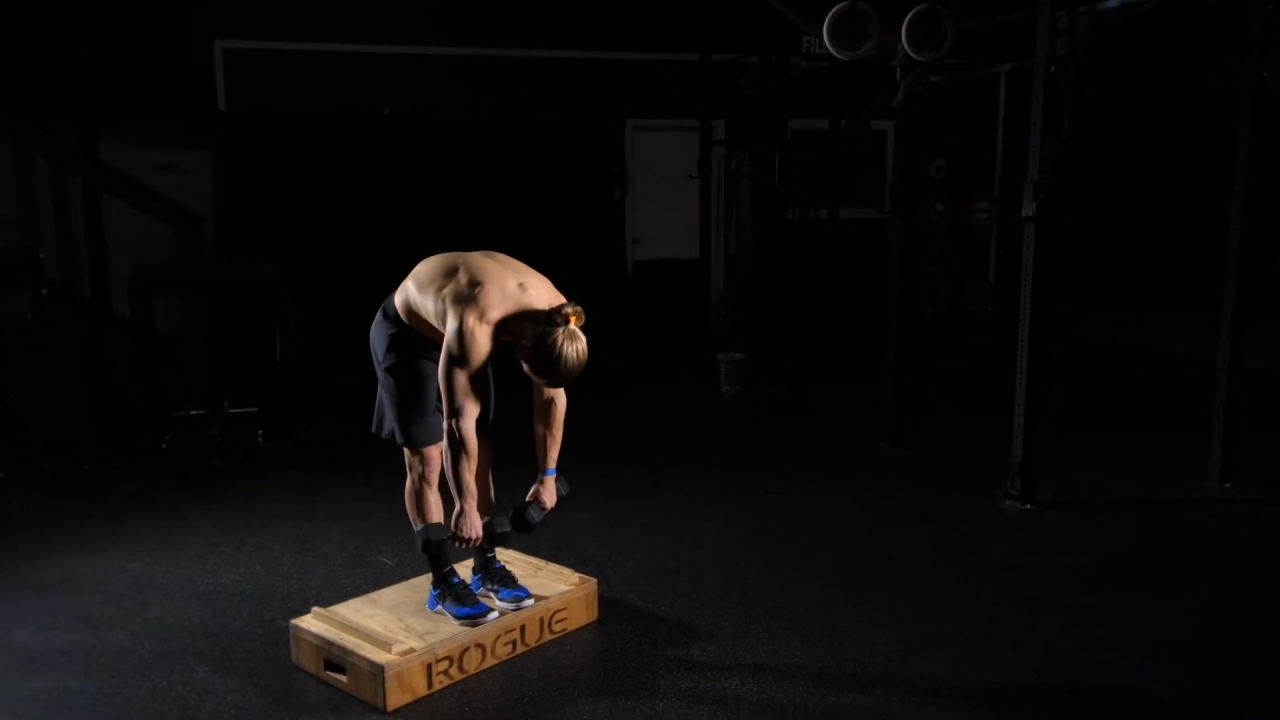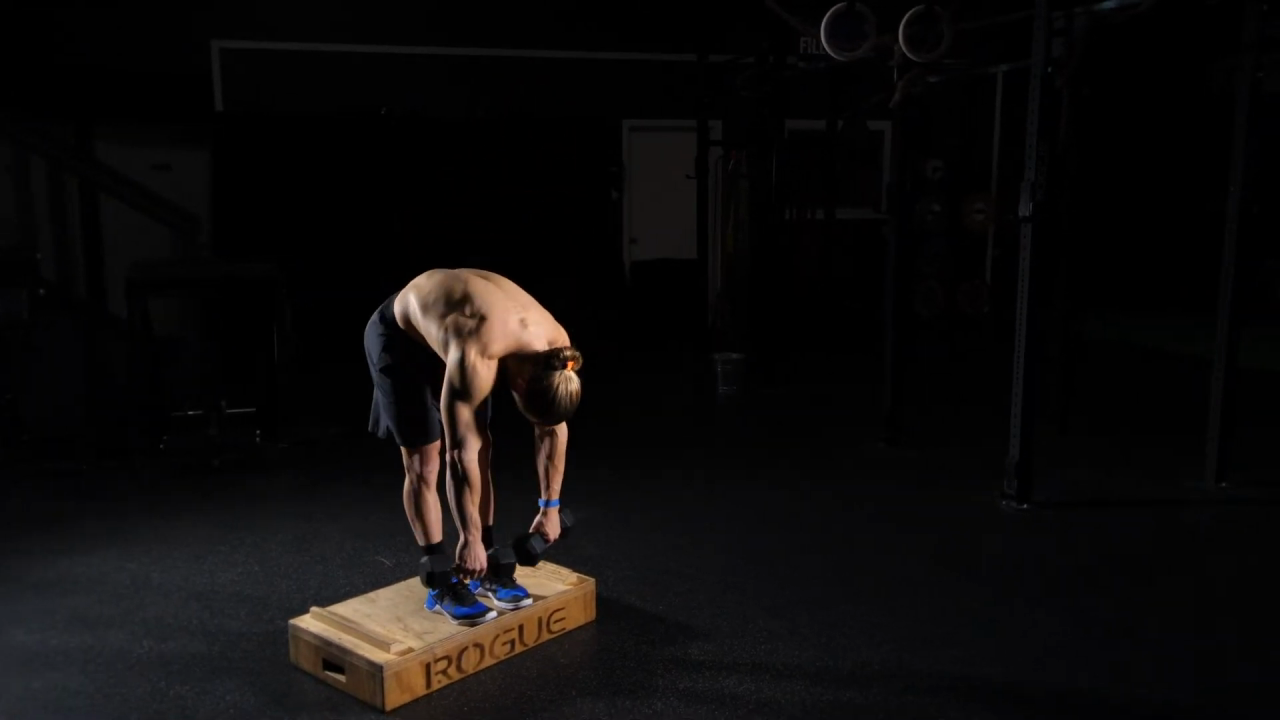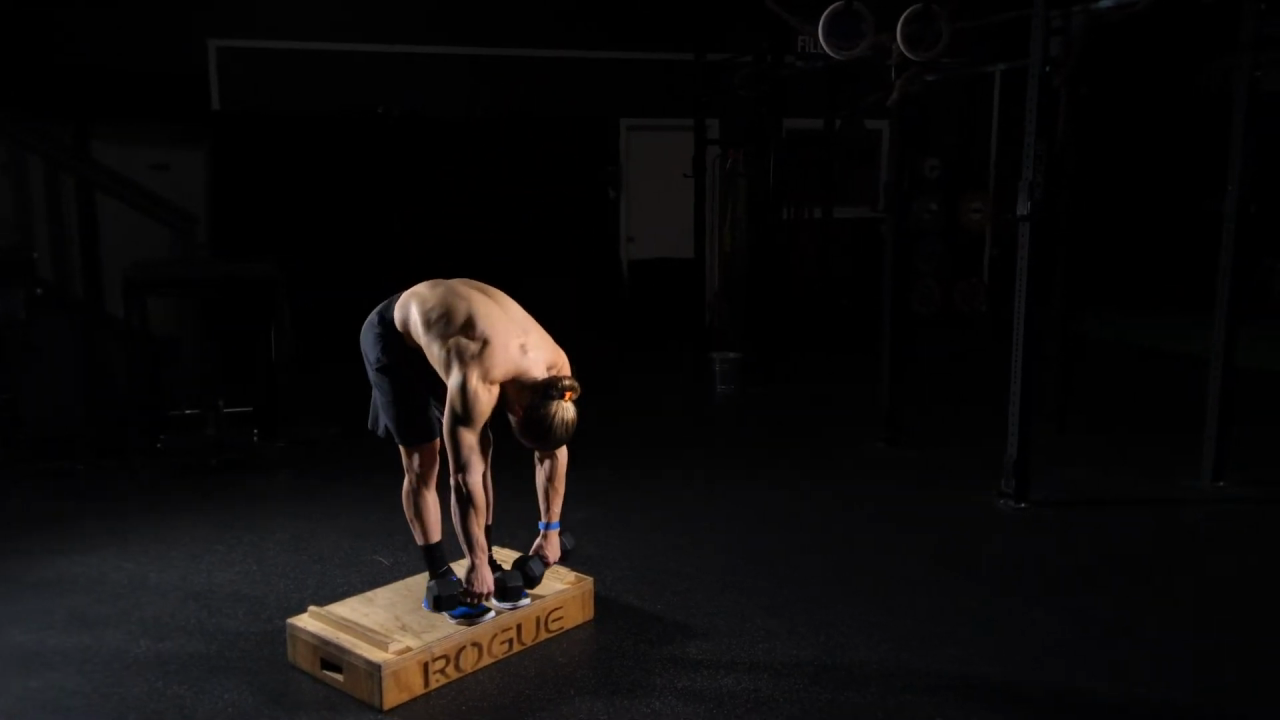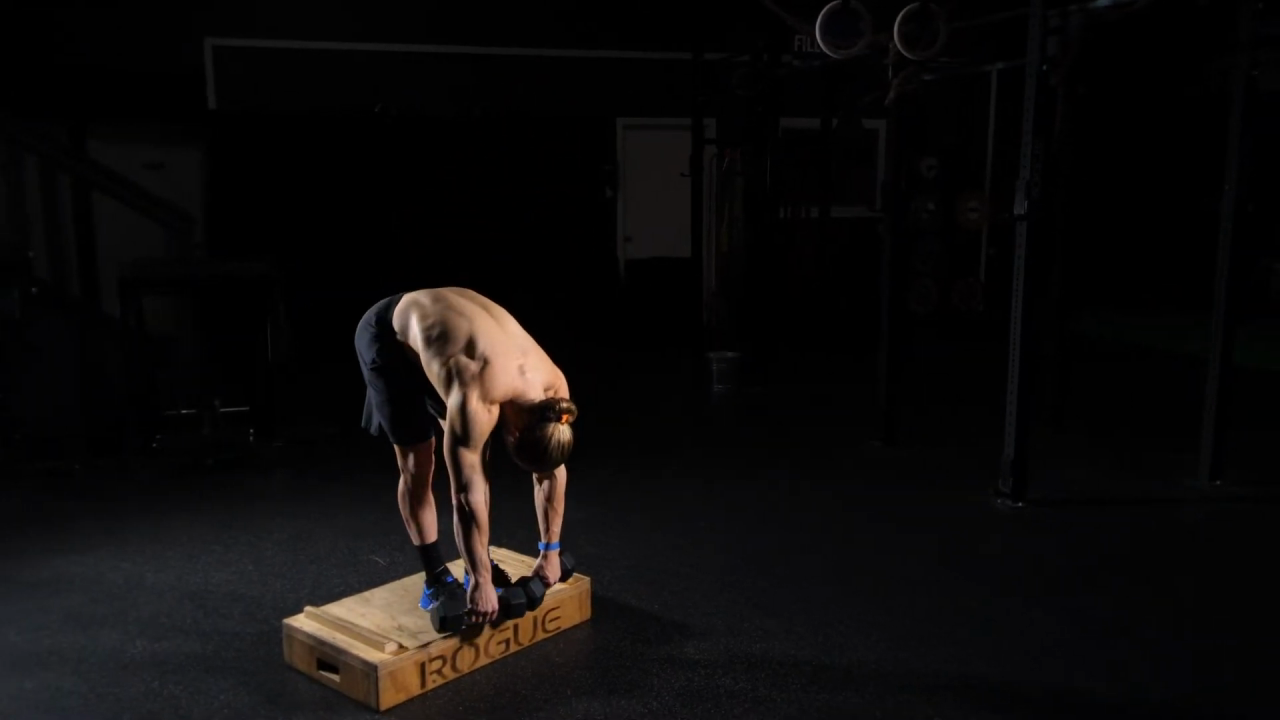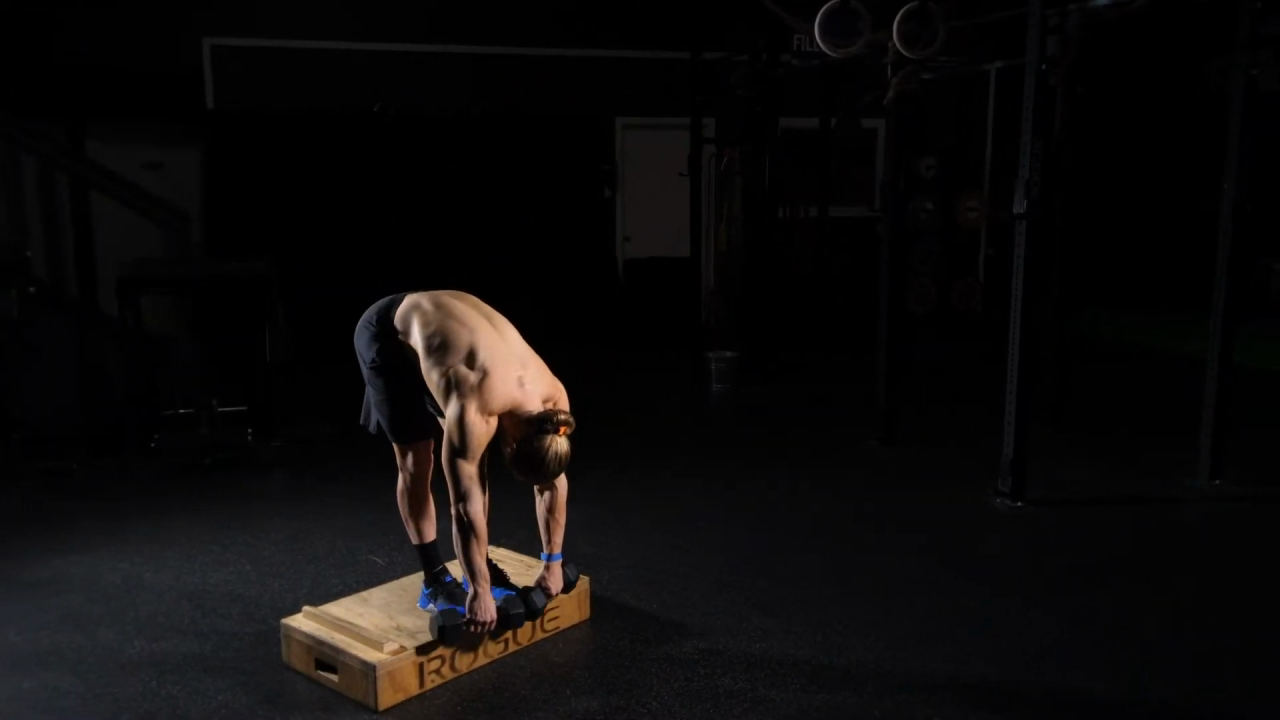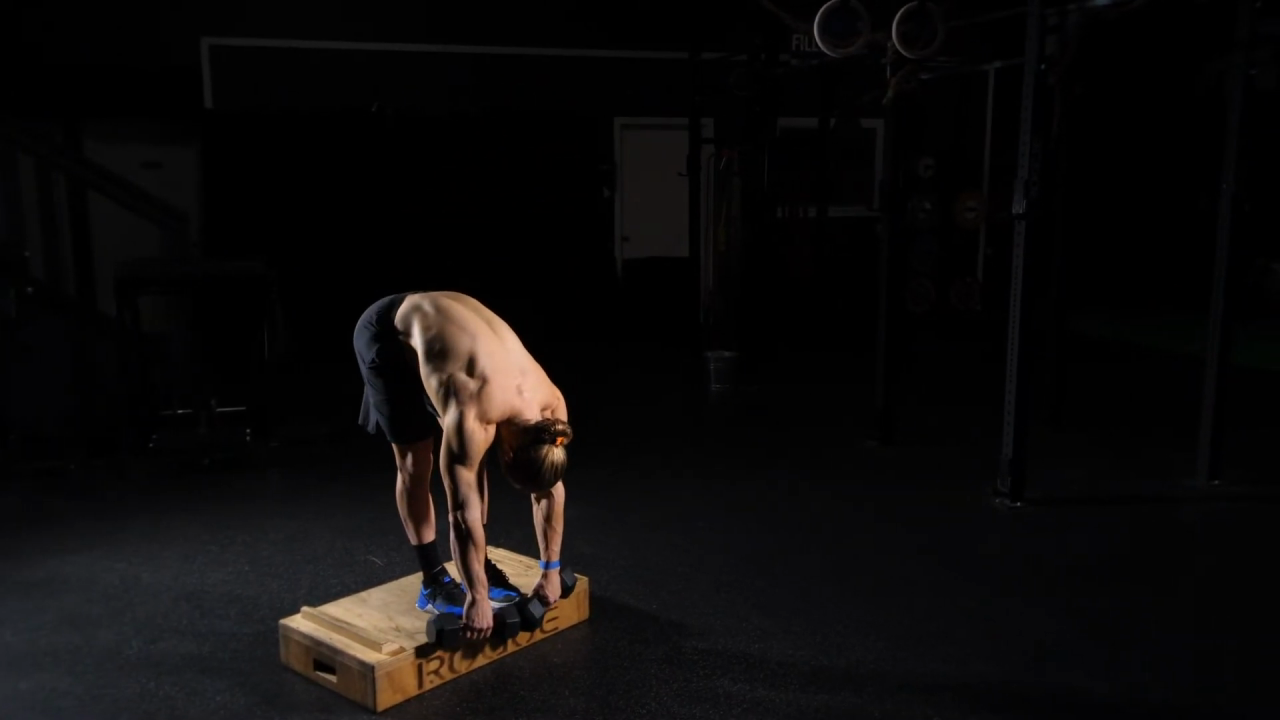
dt=0.4s
person 1, frame 1
left shoulder: (554, 316)
right shoulder: (476, 325)
left elbow: (552, 396)
right elbow: (458, 421)
left wrist: (547, 475)
right wrist: (466, 508)
left hip: (455, 335)
right hip: (406, 335)
left knee: (480, 452)
right knee: (427, 460)
left ankle: (486, 567)
right ankle: (443, 584)
person 1, frame 2
left shoulder: (556, 346)
right shoulder: (476, 357)
left elbow: (553, 429)
right elbow: (459, 454)
left wrist: (550, 506)
right wrist: (470, 539)
left hip: (448, 335)
right hip: (399, 337)
left knee: (482, 450)
right knee: (424, 461)
left ankle: (486, 569)
right ankle: (443, 585)
person 1, frame 3
left shoulder: (556, 367)
right shoulder: (477, 380)
left elbow: (554, 453)
right elbow: (464, 476)
left wrist: (550, 530)
right wrist: (477, 563)
left hip: (445, 326)
right hip: (394, 337)
left knee: (481, 449)
right knee: (424, 460)
left ankle: (488, 565)
right ankle: (441, 581)
person 1, frame 4
left shoulder: (553, 385)
right shoulder: (477, 398)
left elbow: (551, 474)
right elbow: (467, 495)
left wrist: (550, 550)
right wrist: (482, 581)
left hip: (441, 321)
right hip: (388, 337)
left knee: (474, 455)
right knee: (418, 461)
left ankle: (481, 565)
right ankle: (436, 582)
person 1, frame 5
left shoulder: (553, 395)
right shoulder: (475, 409)
left elbow: (553, 483)
right elbow: (465, 506)
left wrist: (553, 562)
right wrist: (480, 591)
left hip: (442, 321)
right hip: (387, 334)
left knee: (471, 458)
right knee: (417, 460)
left ankle: (480, 565)
right ankle: (435, 581)
person 1, frame 6
left shoulder: (551, 403)
right shoulder: (474, 416)
left elbow: (550, 490)
right elbow: (463, 511)
left wrist: (550, 569)
right wrist: (477, 597)
left hip: (443, 319)
right hip: (387, 334)
left knee: (470, 460)
right knee: (417, 461)
left ankle: (479, 565)
right ankle: (434, 583)
